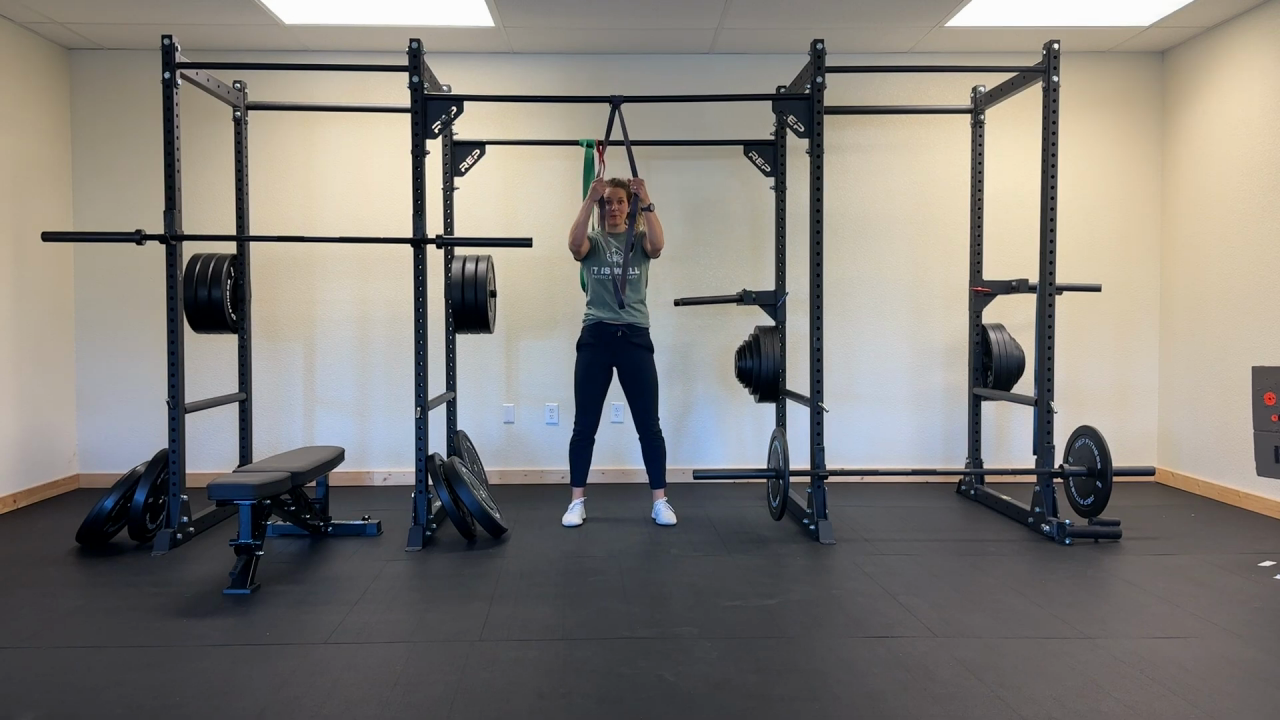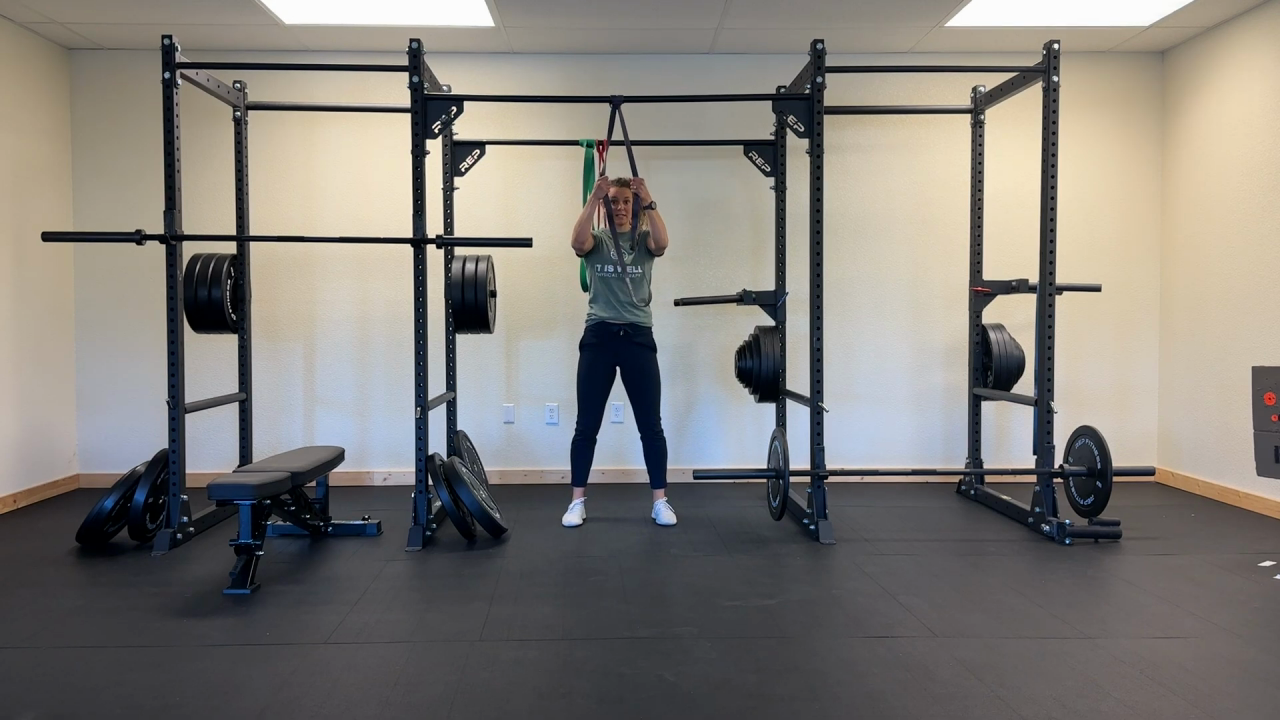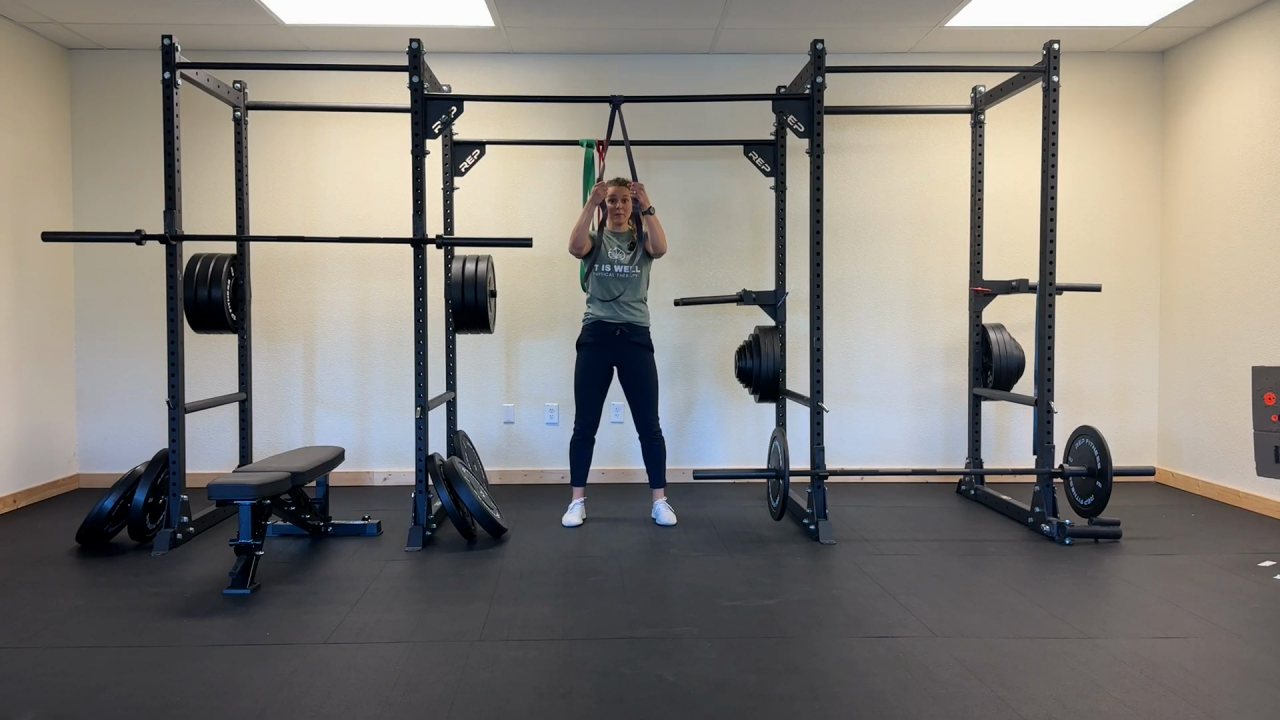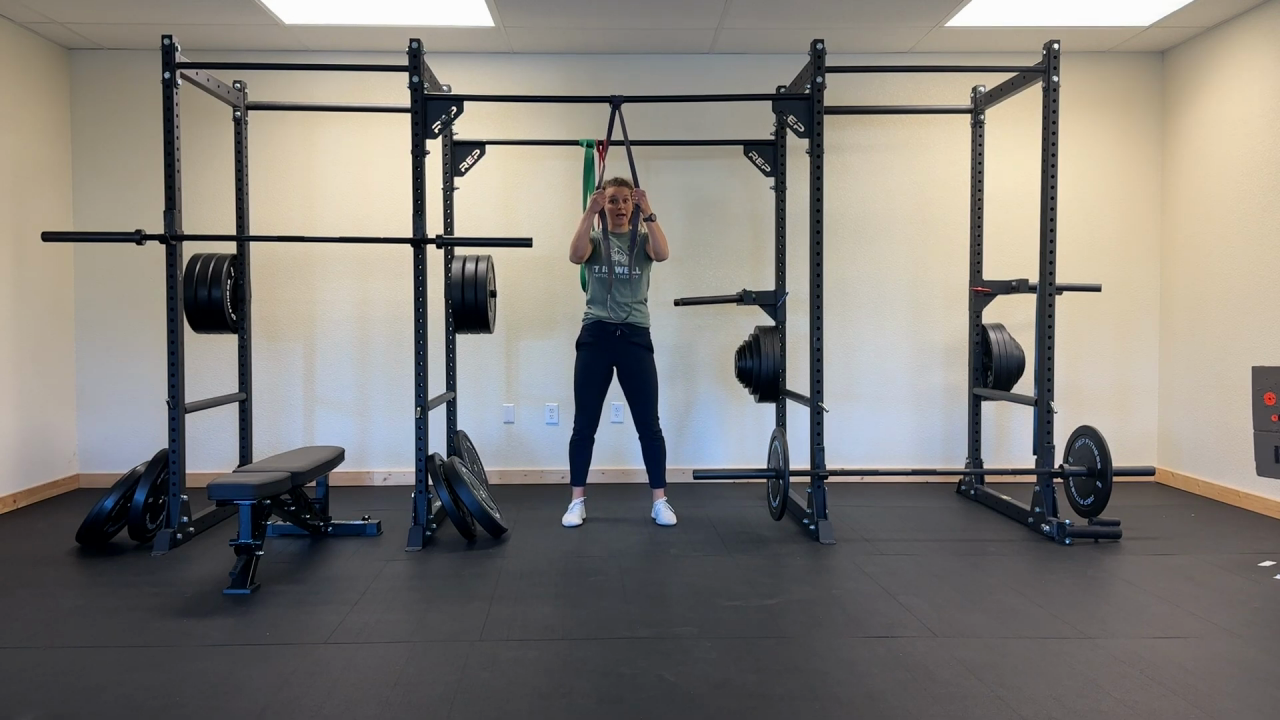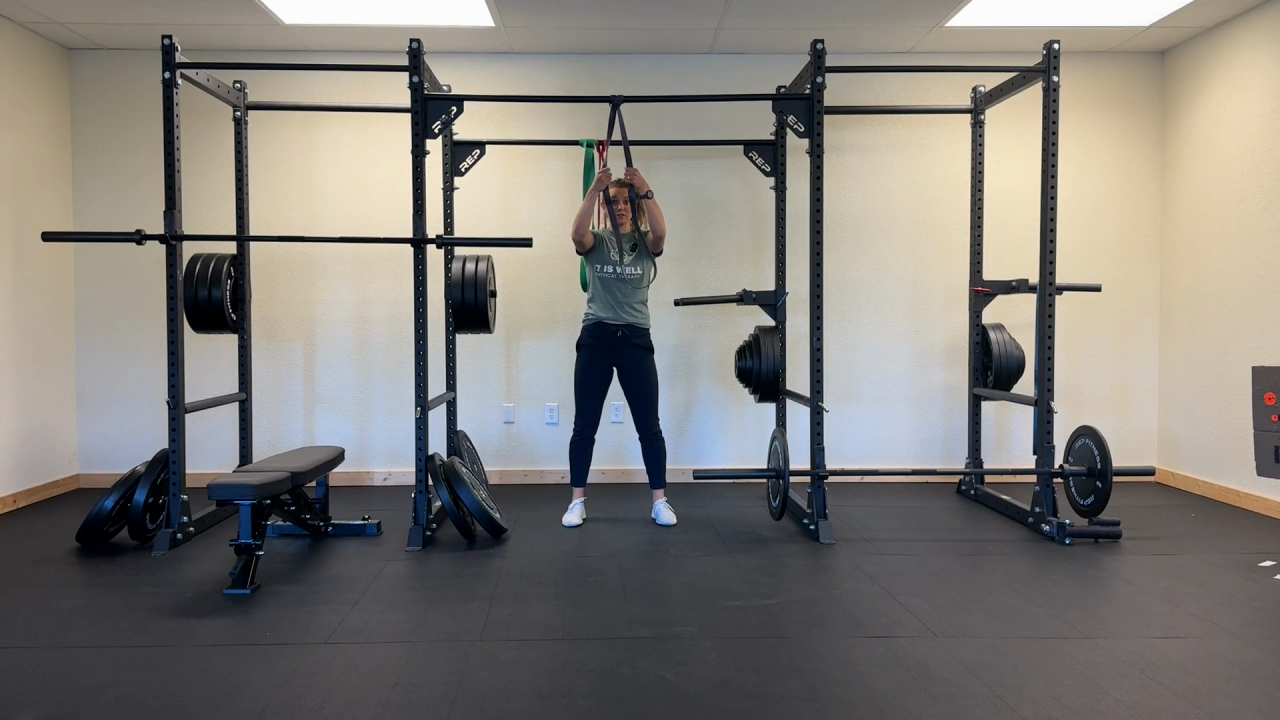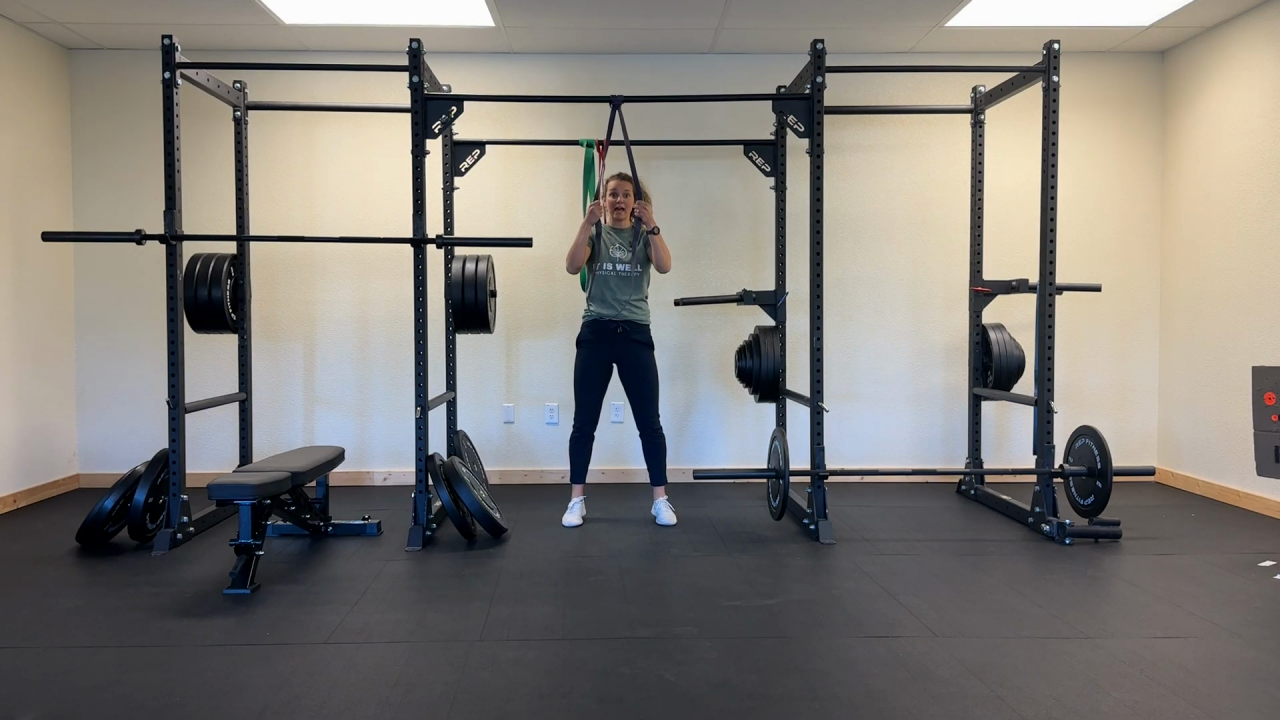
dt=0.4s
person 1, frame 1
left shoulder: (639, 240)
right shoulder: (592, 242)
left elbow: (658, 244)
right elbow: (575, 245)
left wrist: (646, 200)
right wrist: (589, 199)
left hip: (635, 339)
right hip: (596, 338)
left knee: (649, 425)
right knee: (584, 425)
left ankle: (659, 501)
right ankle: (577, 501)
person 1, frame 2
left shoulder: (644, 239)
right shoulder: (597, 239)
left elbow: (662, 242)
right elbow: (577, 242)
left wrist: (648, 201)
right wrist: (593, 198)
left hip: (638, 337)
right hip: (599, 337)
left knee: (650, 425)
right knee: (587, 425)
left ankle: (660, 502)
right ankle: (577, 501)
person 1, frame 3
left shoulder: (642, 239)
right shoulder: (595, 239)
left elbow: (660, 248)
right elbow: (575, 247)
left wrist: (647, 206)
right wrist: (590, 204)
left hip: (635, 336)
right hip: (596, 336)
left knee: (649, 424)
right knee: (585, 425)
left ankle: (660, 501)
right ankle: (577, 501)
person 1, frame 4
left shoulder: (643, 240)
right shoulder: (594, 240)
left elbow: (662, 254)
right elbow: (575, 256)
left wrist: (648, 212)
right wrist: (590, 211)
left hip: (635, 337)
right hip: (595, 336)
left knee: (648, 424)
right knee: (584, 424)
left ankle: (660, 501)
right ankle: (577, 501)
person 1, frame 5
left shoulder: (645, 242)
right shoulder: (594, 242)
left elbow: (660, 232)
right elbow: (576, 234)
left wrist: (645, 190)
right wrist: (594, 189)
left hip: (635, 338)
right hip: (596, 337)
left knee: (649, 426)
right knee: (585, 425)
left ankle: (659, 501)
right ankle: (577, 501)
person 1, frame 6
left shoulder: (645, 236)
right shoulder: (594, 236)
left elbow: (664, 266)
right elbow: (572, 266)
left wrist: (651, 226)
right wrist: (587, 224)
left hip: (635, 334)
right hip: (595, 333)
left knee: (649, 422)
right knee: (584, 422)
left ankle: (660, 500)
right ankle: (577, 501)
